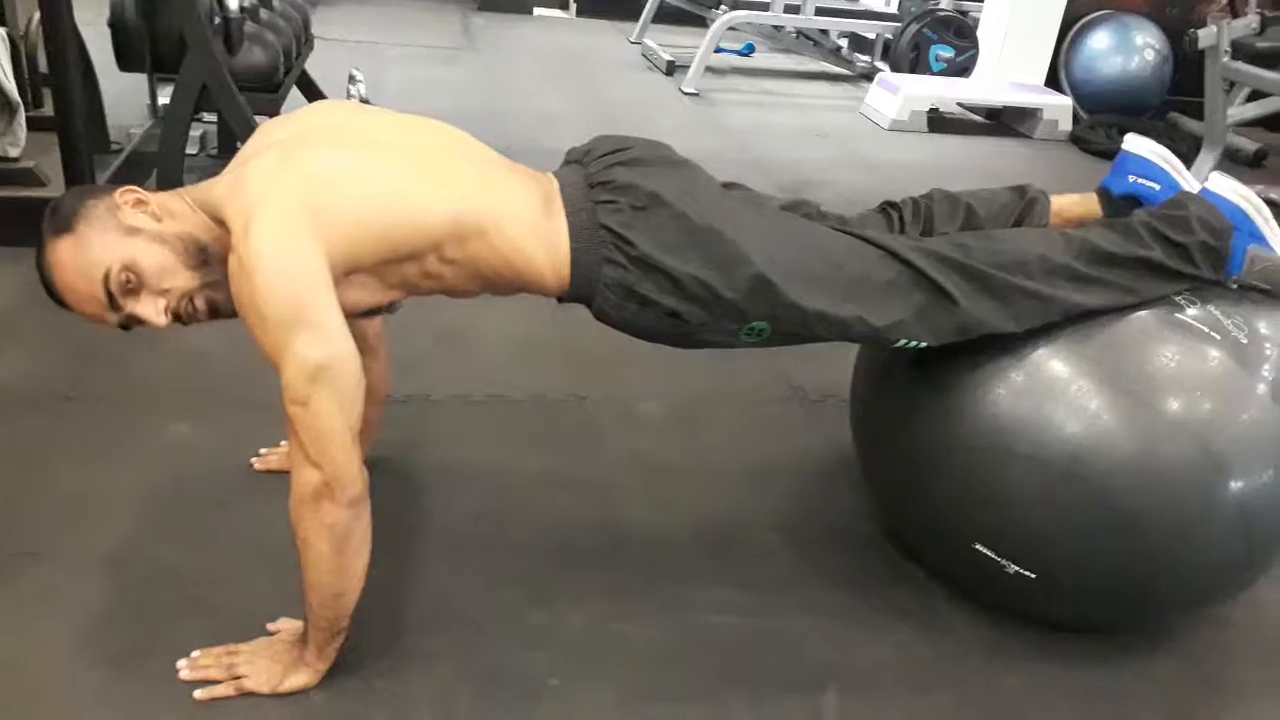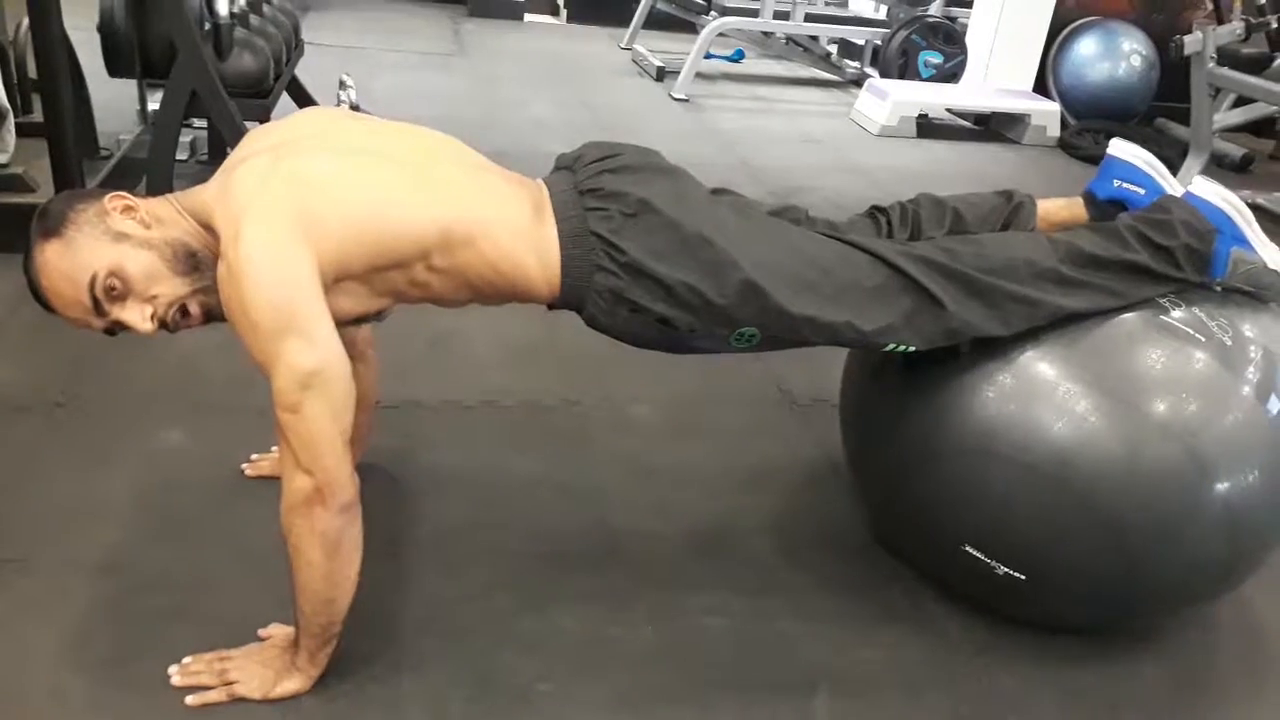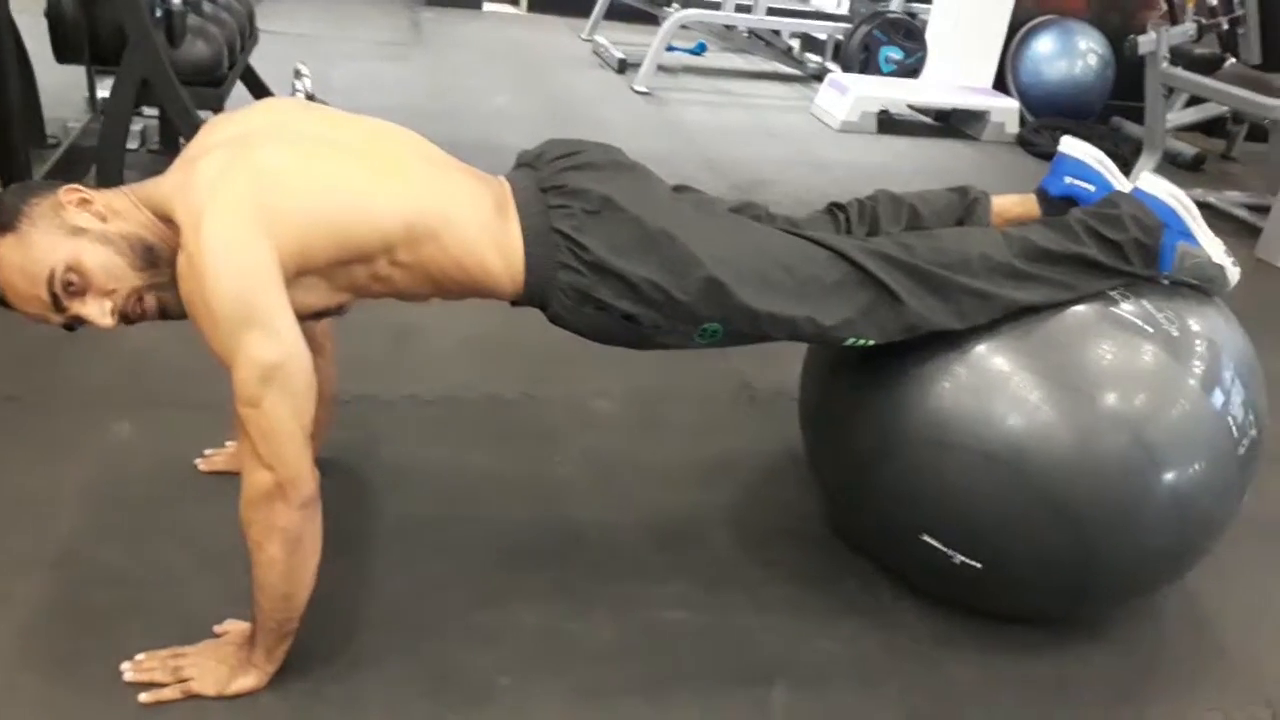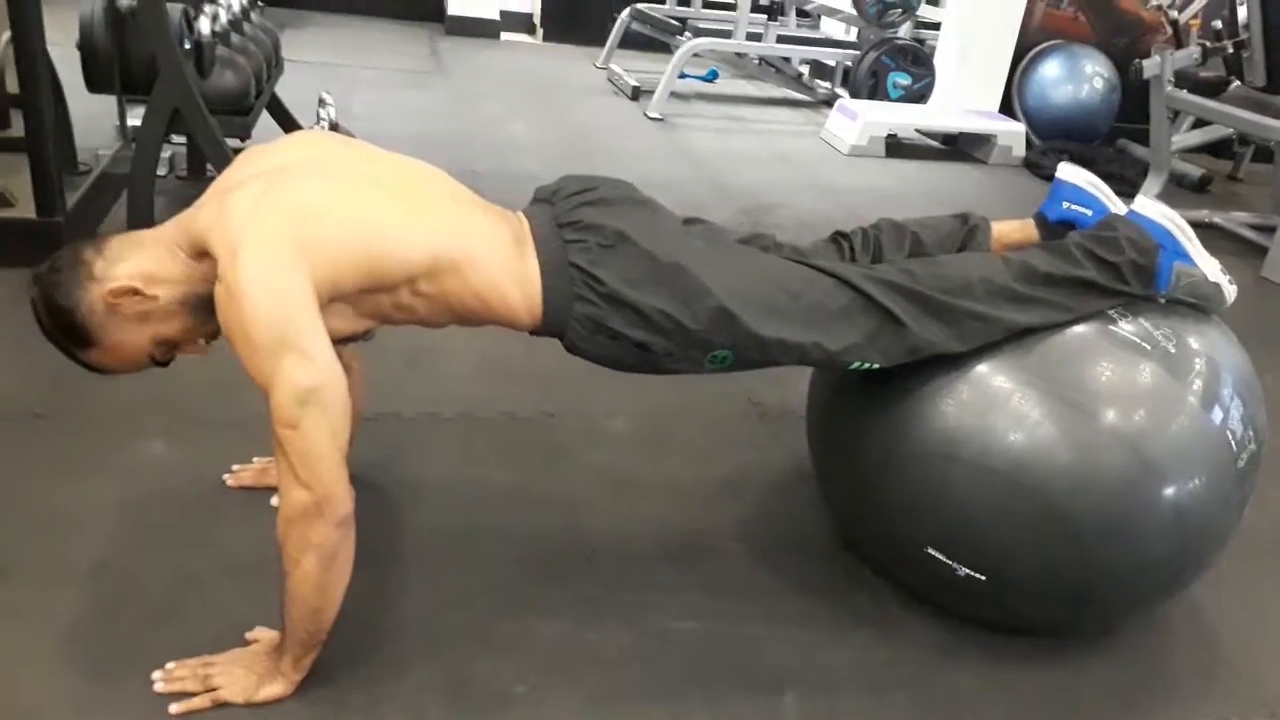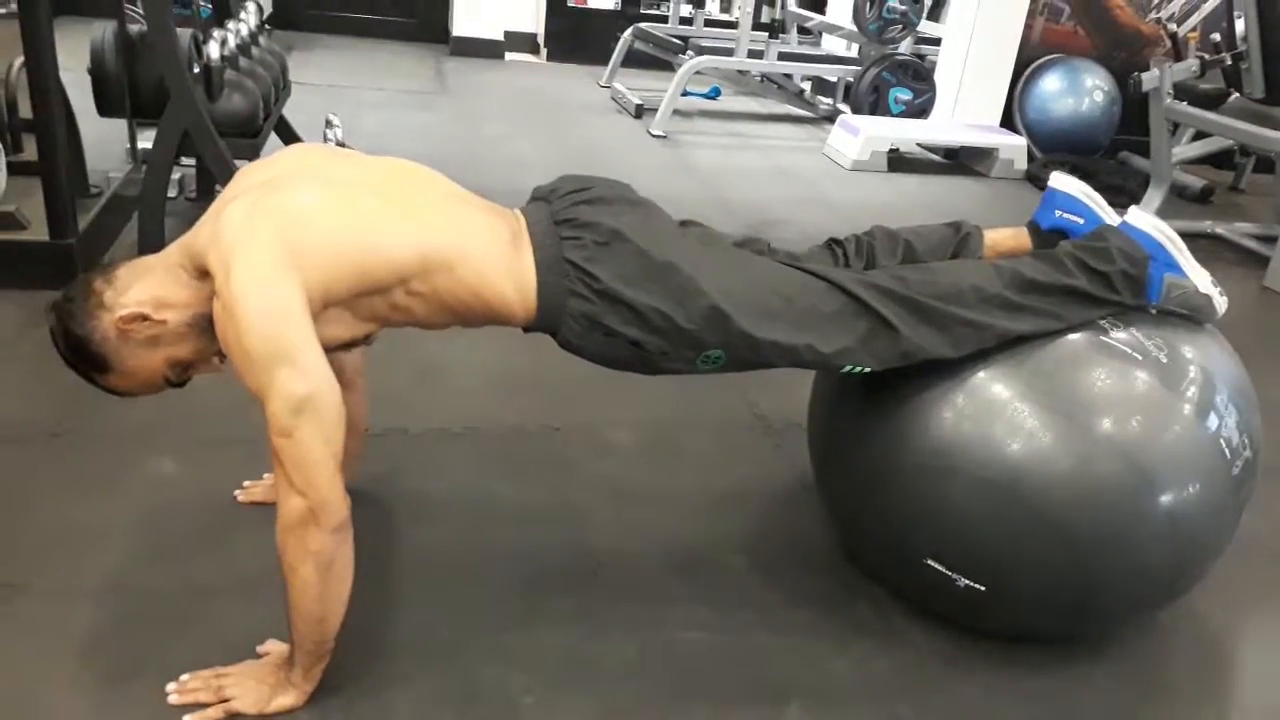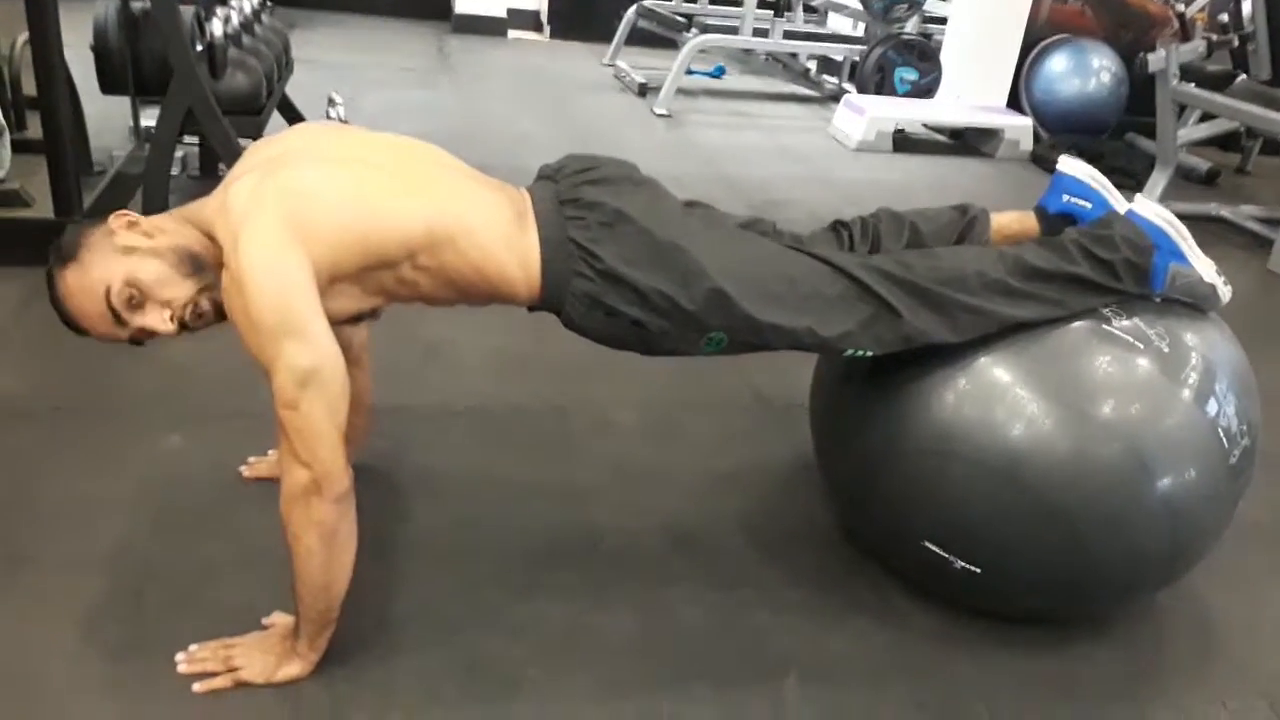
dt=0.5s
person 1, frame 1
left shoulder: (262, 251)
right shoulder: (275, 154)
left elbow: (332, 487)
left wrist: (310, 654)
right wrist: (347, 431)
left hip: (640, 255)
right hip: (614, 186)
left knee: (923, 290)
right knee: (889, 245)
right ankle: (1114, 195)
person 1, frame 2
left shoulder: (250, 259)
right shoulder: (266, 157)
left elbow: (324, 494)
left wrist: (303, 660)
right wrist: (330, 435)
left hip: (632, 261)
right hip: (602, 193)
left knee: (912, 299)
right knee: (873, 247)
right ankle: (1104, 202)
person 1, frame 3
left shoulder: (213, 251)
right shoulder: (224, 146)
left elbow: (286, 493)
left wrist: (258, 655)
right wrist: (297, 432)
left hip: (593, 259)
right hip: (567, 189)
left knee: (869, 291)
right knee: (831, 243)
left ankle: (1137, 234)
right ankle: (1053, 193)
person 1, frame 4
left shoulder: (250, 285)
right shoulder: (256, 178)
left elbow: (324, 506)
right wrist: (306, 445)
left hip: (606, 290)
right hip: (582, 223)
left knee: (872, 319)
right knee: (835, 270)
left ankle: (1137, 255)
right ankle: (1055, 219)
person 1, frame 5
left shoulder: (245, 293)
right shoulder: (254, 195)
left elbow: (320, 513)
right wrist: (323, 458)
left hip: (601, 287)
right hip: (579, 221)
left knee: (863, 321)
right knee: (832, 277)
left ankle: (1127, 264)
right ankle: (1049, 227)
person 1, frame 6
left shoulder: (253, 264)
right shoulder: (263, 170)
left elbow: (323, 486)
left wrist: (303, 646)
right wrist: (338, 436)
left hip: (606, 268)
right hip: (585, 204)
left knee: (869, 307)
right knee: (833, 257)
left ankle: (1131, 253)
right ankle: (1051, 213)
